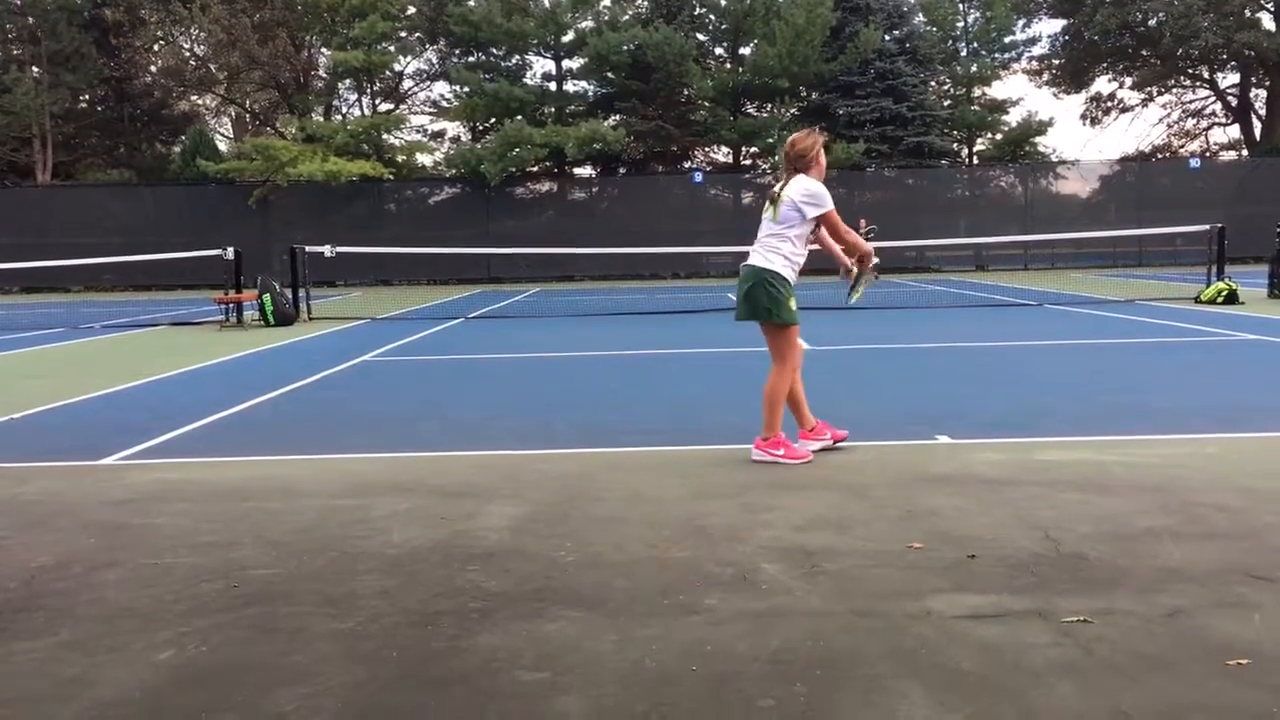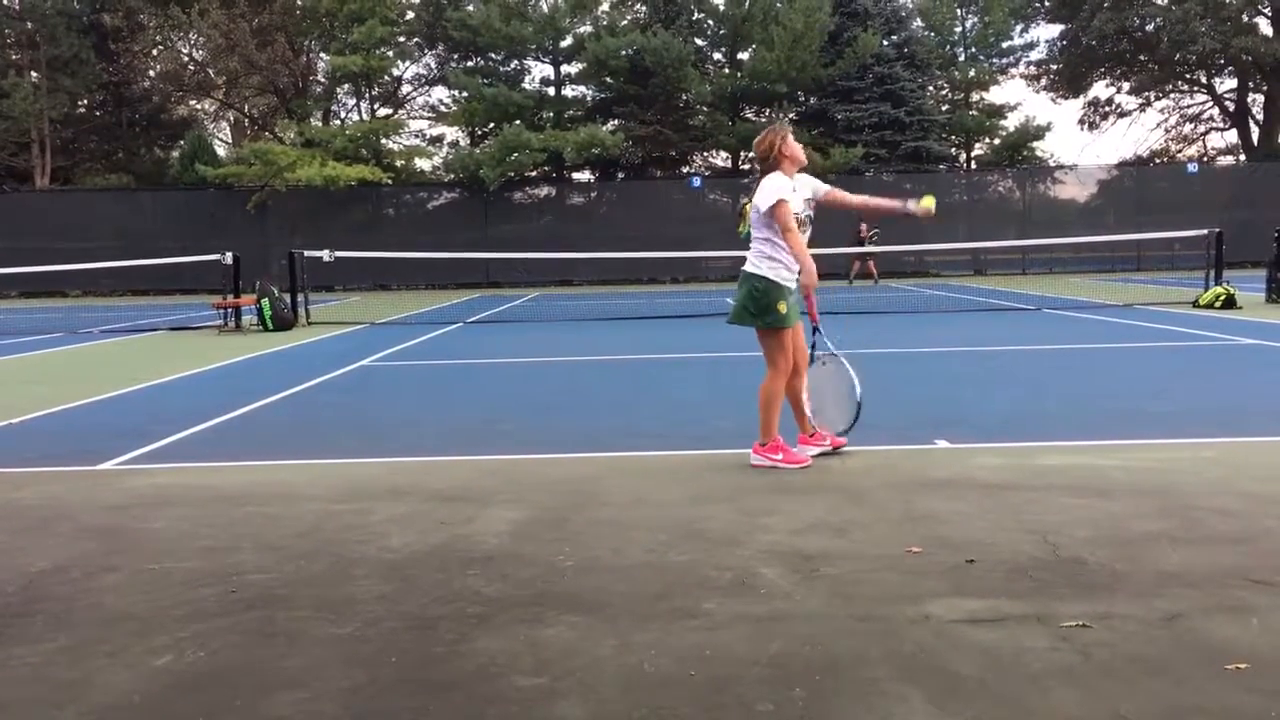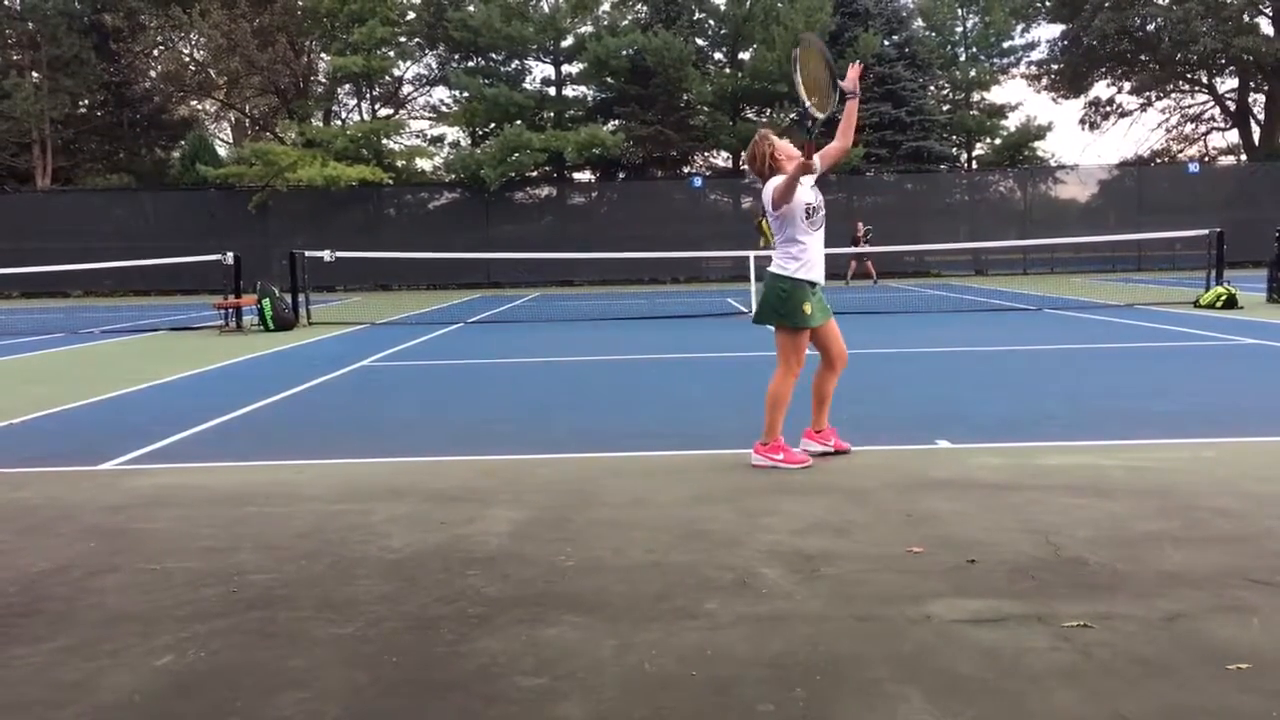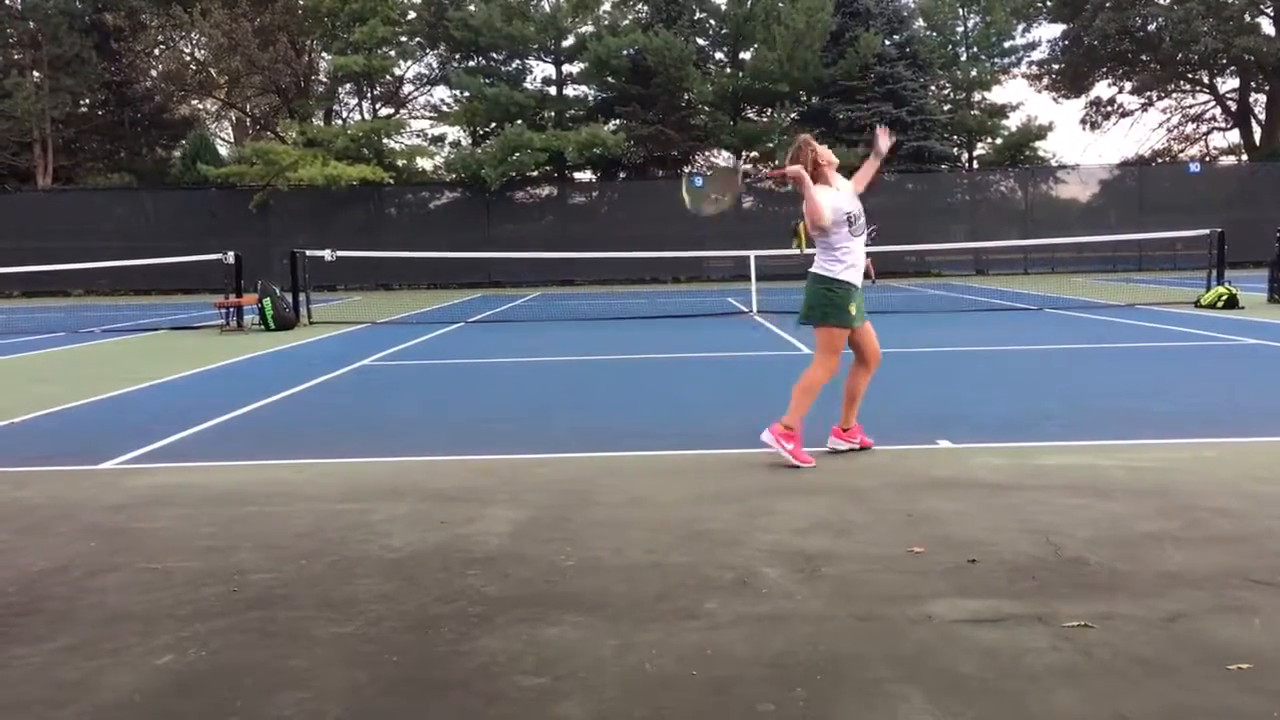
dt=0.4s
person 1, frame 1
left shoulder: (790, 188)
right shoulder: (811, 188)
left elbow: (819, 234)
right elbow: (842, 233)
left wrist: (844, 260)
right wrist: (866, 251)
left hip: (762, 276)
right hip: (770, 278)
left knee: (791, 361)
right knee: (785, 363)
left ankle: (810, 430)
right ankle: (769, 441)
person 1, frame 2
left shoulder: (804, 184)
right shoulder: (773, 184)
left elbow: (853, 200)
right elbow: (789, 232)
left wrist: (901, 205)
right wrist: (806, 267)
left hip: (784, 286)
right hip: (765, 283)
left knee: (799, 364)
right knee: (781, 367)
left ankle: (810, 435)
right ankle: (767, 446)
person 1, frame 3
left shoulder: (803, 171)
right shoulder: (777, 185)
left elbow: (843, 143)
right elbow: (785, 194)
left wrist: (852, 96)
right wrist: (797, 175)
left hip: (810, 285)
right hip: (790, 284)
left knee: (836, 357)
right knee: (790, 367)
left ankle: (818, 432)
right ankle: (768, 446)
person 1, frame 4
left shoulder: (841, 188)
right shoulder: (822, 196)
left elbow: (860, 181)
right elbow: (816, 221)
left wrist: (878, 152)
right wrist: (806, 182)
left hip: (847, 286)
right hip: (833, 286)
left knee: (869, 357)
right knee: (824, 364)
left ankle: (845, 430)
right ankle: (784, 430)
